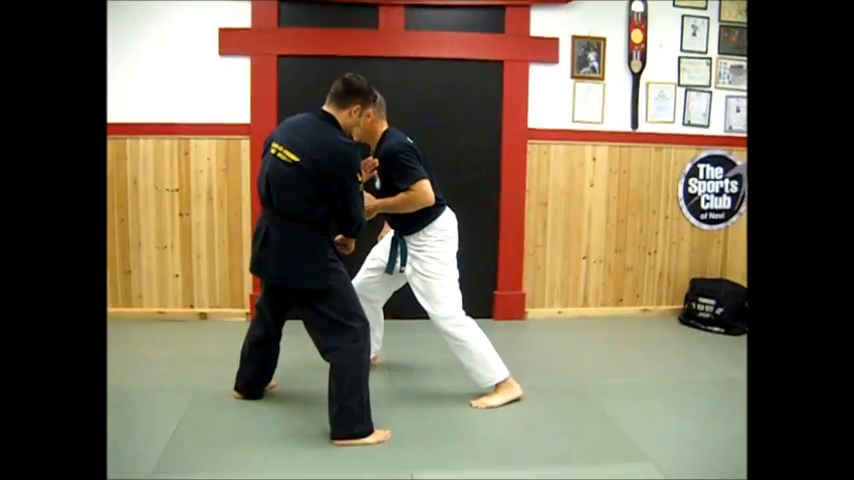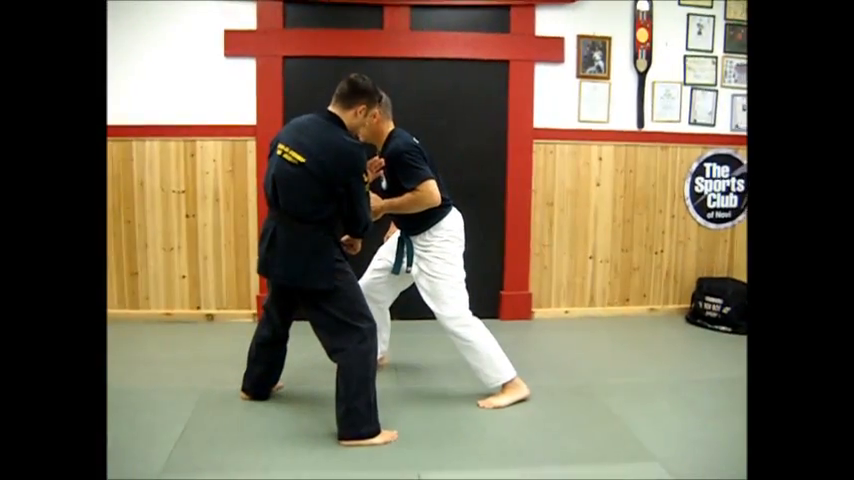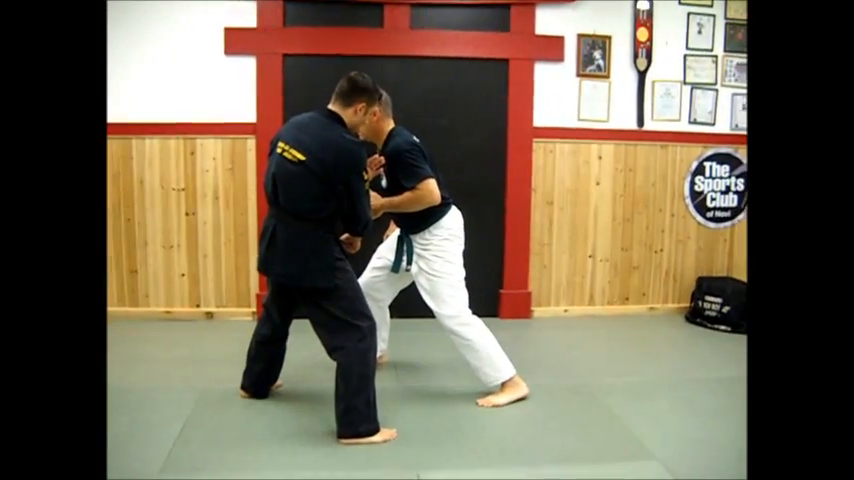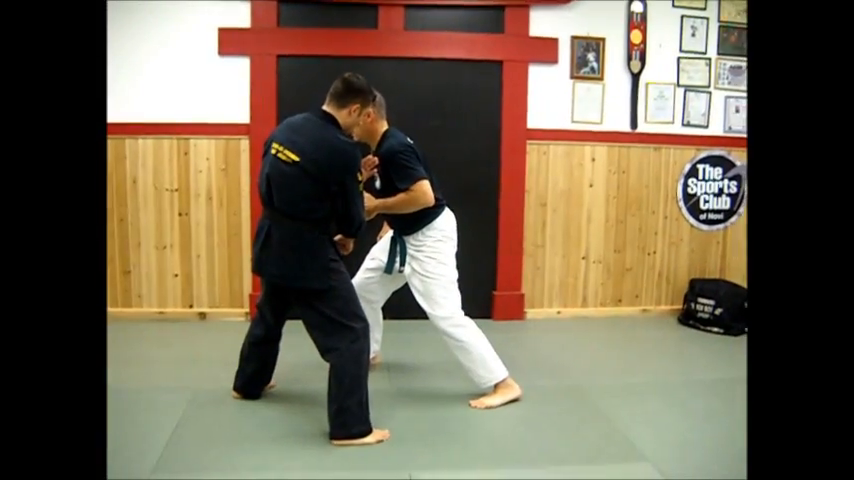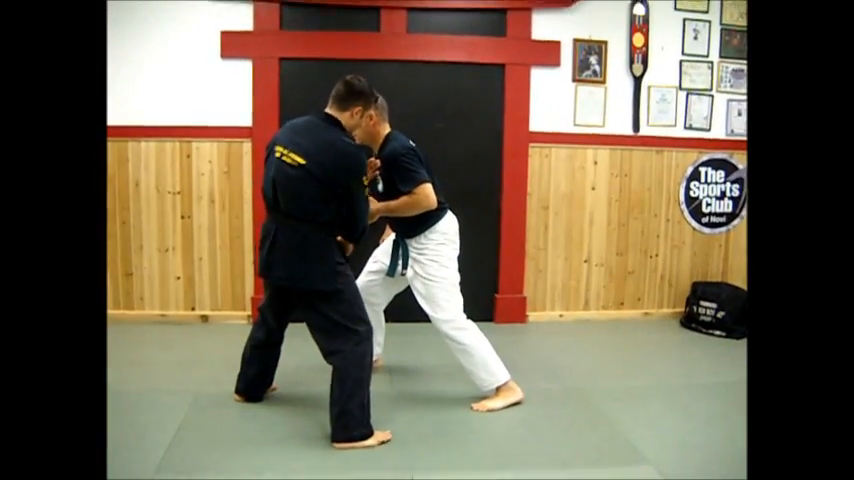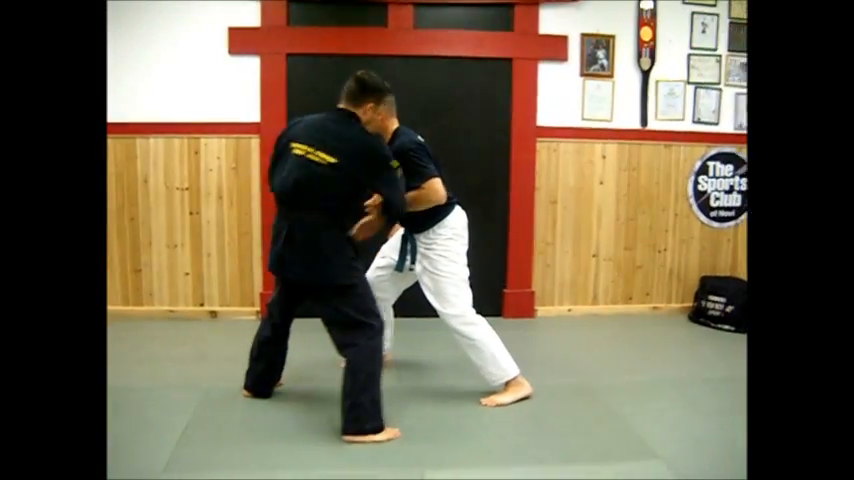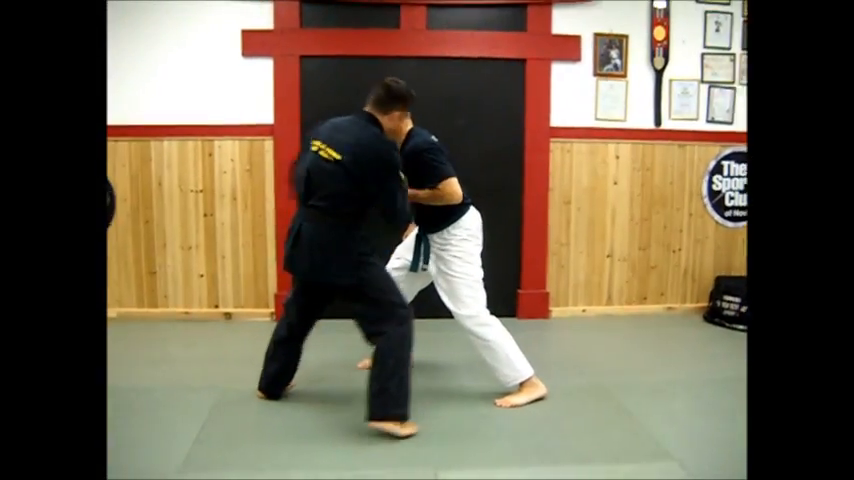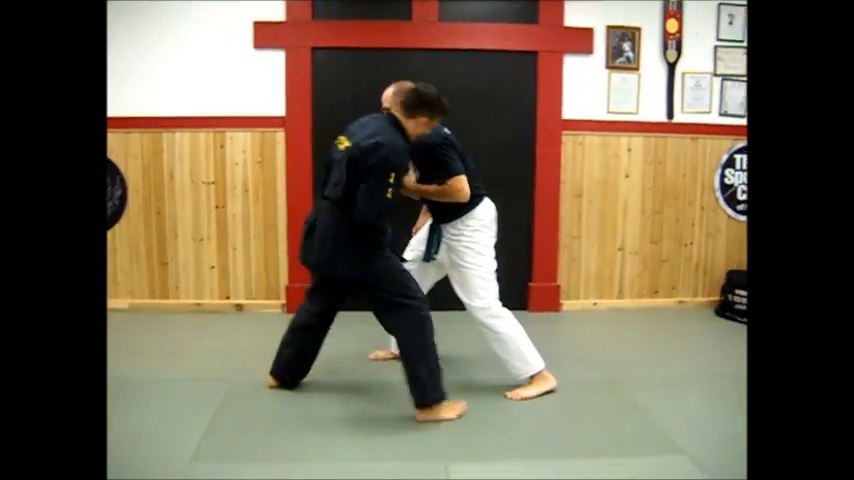
dt=0.1s
person 1, frame 1
left shoulder: (287, 127)
right shoulder: (341, 150)
right elbow: (350, 219)
right wrist: (348, 238)
left hip: (270, 239)
right hip: (305, 249)
left knee: (269, 315)
right knee: (350, 332)
left ankle: (249, 383)
right ankle: (351, 427)
person 1, frame 2
left shoulder: (292, 128)
right shoulder: (347, 150)
right elbow: (357, 219)
right wrist: (354, 238)
left hip: (277, 240)
right hip: (312, 249)
left knee: (276, 316)
right knee: (358, 333)
left ankle: (256, 385)
right ankle: (358, 428)
person 1, frame 3
left shoulder: (292, 126)
right shoulder: (347, 148)
right elbow: (357, 217)
right wrist: (354, 236)
left hip: (277, 239)
right hip: (312, 248)
left knee: (275, 315)
right knee: (356, 331)
left ankle: (255, 383)
right ankle: (357, 426)
person 1, frame 4
left shoulder: (286, 127)
right shoulder: (342, 149)
right elbow: (351, 218)
right wrist: (347, 237)
left hip: (272, 240)
right hip: (307, 249)
left knee: (269, 315)
right knee: (350, 333)
left ankle: (248, 384)
right ankle: (350, 427)
person 1, frame 5
left shoulder: (288, 131)
right shoulder: (347, 152)
right elbow: (362, 213)
right wrist: (348, 237)
left hip: (276, 241)
right hip: (314, 252)
left knee: (272, 318)
right knee: (352, 337)
left ankle: (250, 387)
right ankle: (351, 430)
person 1, frame 6
left shoulder: (298, 127)
right shoulder: (369, 147)
left elbow: (275, 179)
right elbow: (396, 205)
right wrist: (372, 223)
left hip: (288, 237)
right hip: (327, 246)
left knee: (279, 314)
right knee: (364, 330)
left ankle: (258, 382)
right ankle: (362, 424)
person 1, frame 7
left shoulder: (328, 128)
right shoulder: (381, 149)
left elbow: (299, 178)
right elbow: (398, 215)
left hip: (305, 237)
right hip: (342, 245)
left knee: (298, 314)
right knee: (393, 320)
left ankle: (271, 385)
right ankle: (388, 413)
person 1, frame 8
left shoulder: (362, 126)
right shoulder: (393, 150)
right elbow: (370, 217)
right wrist: (382, 235)
left hip: (325, 232)
right hip: (353, 240)
left knee: (318, 305)
right knee: (411, 311)
left ankle: (284, 373)
right ankle: (430, 400)
person 2, frame 1
left shoulder: (394, 149)
right shoulder: (383, 146)
left elbow: (425, 196)
left wrist: (377, 206)
right wrist: (391, 219)
left hip: (430, 236)
right hip: (404, 234)
left knee: (447, 314)
right knee: (363, 289)
left ankle: (504, 384)
right ankle: (367, 353)
person 2, frame 2
left shoulder: (400, 149)
right shoulder: (388, 147)
left elbow: (431, 196)
left wrist: (384, 207)
right wrist: (397, 219)
left hip: (437, 237)
right hip: (411, 235)
left knee: (453, 314)
right knee: (370, 290)
left ankle: (511, 384)
right ankle: (374, 354)
person 2, frame 3
left shoulder: (400, 147)
right shoulder: (389, 145)
left elbow: (431, 195)
left wrist: (383, 205)
right wrist: (397, 218)
left hip: (436, 235)
right hip: (410, 234)
left knee: (453, 313)
right knee: (370, 288)
left ankle: (510, 383)
right ankle: (374, 352)
person 2, frame 4
left shoulder: (394, 149)
right shoulder: (382, 147)
left elbow: (424, 196)
left wrist: (377, 206)
right wrist: (390, 219)
left hip: (429, 237)
right hip: (404, 234)
left knee: (446, 314)
right knee: (363, 289)
left ankle: (503, 384)
right ankle: (366, 353)
person 2, frame 5
left shoulder: (396, 152)
right shoulder: (384, 149)
left elbow: (427, 199)
left wrist: (380, 208)
right wrist: (392, 223)
left hip: (431, 239)
right hip: (405, 237)
left knee: (448, 317)
right knee: (365, 292)
left ankle: (506, 387)
right ankle: (368, 356)
person 2, frame 6
left shoulder: (405, 146)
right shoulder: (393, 144)
left elbow: (436, 194)
right wrist: (400, 220)
left hip: (440, 233)
right hip: (414, 232)
left knee: (456, 312)
right knee: (374, 287)
left ankle: (515, 381)
person 2, frame 7
left shoulder: (418, 147)
right shoulder: (407, 144)
left elbow: (453, 194)
left wrist: (404, 194)
right wrist: (415, 222)
left hip: (455, 233)
right hip: (430, 231)
left knee: (471, 312)
left ankle: (528, 383)
person 2, frame 8
left shoulder: (431, 141)
right shoulder: (421, 138)
left elbow: (461, 191)
left wrist: (414, 188)
right wrist: (424, 217)
left hip: (469, 224)
right hip: (443, 223)
left knee: (482, 305)
left ankle: (539, 376)
right ankle: (402, 347)
